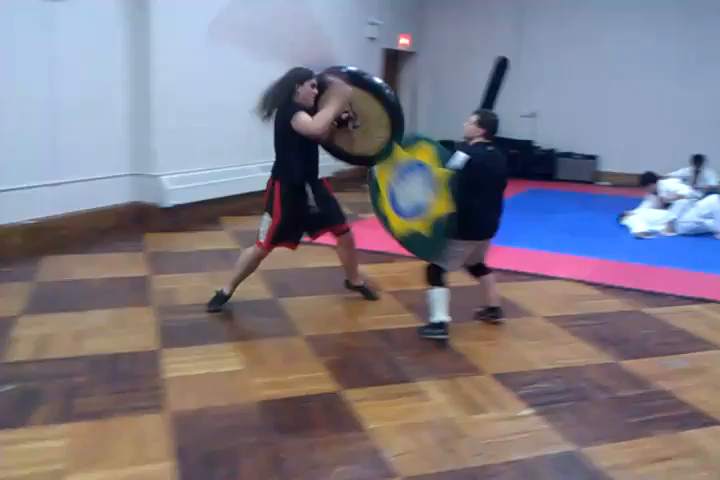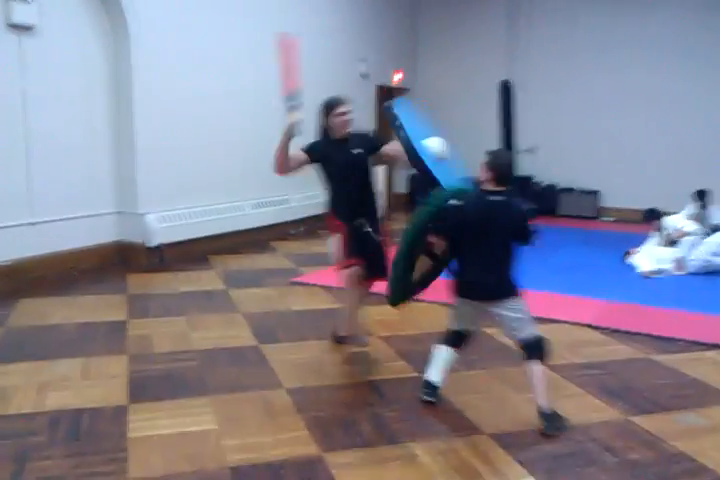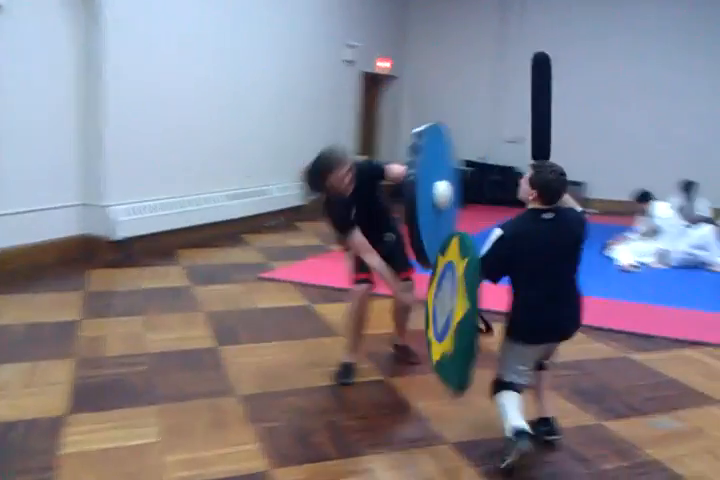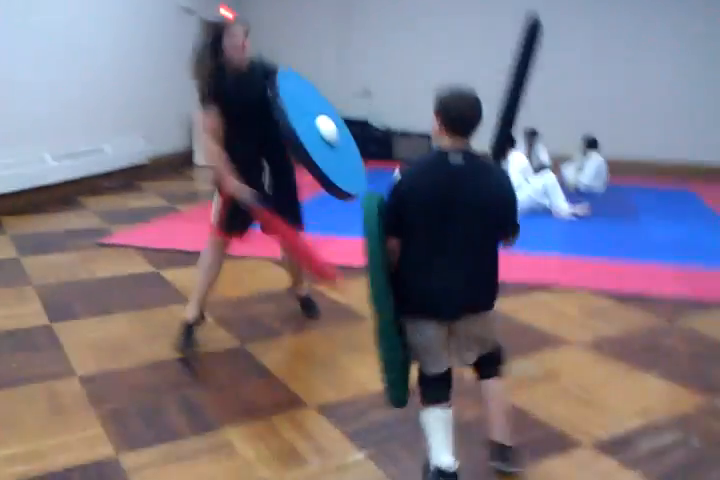
dt=0.5s
person 1, frame 1
left shoulder: (466, 153)
right shoulder: (498, 158)
left hip: (466, 225)
right hip: (488, 224)
left knee: (437, 269)
right knee: (476, 262)
left ankle: (439, 322)
right ankle: (494, 308)
person 1, frame 2
left shoulder: (463, 205)
right shoulder: (516, 210)
left elbow: (436, 241)
right elbow: (525, 238)
left hip: (468, 288)
right hip: (501, 288)
left knee: (456, 333)
right knee: (532, 343)
left ankle: (431, 384)
right ankle: (545, 410)
person 1, frame 3
left shoulder: (511, 231)
right shoulder: (574, 223)
left elbow: (481, 272)
right wrist: (559, 191)
left hip: (528, 322)
right hip: (567, 319)
left knee: (507, 382)
right knee: (535, 361)
left ankle: (517, 429)
right ankle: (545, 421)
person 1, frame 4
left shoulder: (411, 176)
right shoulder: (495, 178)
left elbow: (391, 242)
right elbow: (509, 238)
left wrist: (394, 283)
left hip: (422, 295)
right hip: (475, 294)
left knee: (433, 377)
right knee: (486, 358)
right ankle: (501, 447)
person 2, frame 1
left shoulder: (306, 111)
right shoulder: (288, 111)
right elbow: (315, 128)
right wrist: (337, 100)
left hip: (311, 185)
right hip: (286, 189)
left knee: (345, 234)
right knee: (263, 247)
left ankle: (355, 280)
right ankle: (227, 290)
person 2, frame 2
left shoulder: (363, 141)
right shoulder: (321, 148)
left elbow: (400, 155)
right elbow: (282, 168)
right wrist: (287, 136)
left hip: (368, 220)
right hip: (343, 220)
left knee: (365, 279)
right knee: (352, 274)
left ankle: (343, 330)
right ankle: (353, 335)
person 2, frame 3
left shoulder: (364, 171)
right shoulder: (334, 206)
left elbow: (404, 173)
right elbow: (367, 252)
right wrist: (393, 284)
left hip: (387, 230)
right hip: (362, 241)
left knee: (407, 290)
right knee: (363, 290)
left ankle: (400, 343)
right ankle: (350, 358)
person 2, frame 4
left shoulder: (268, 73)
right shoulder: (217, 86)
right elbow: (211, 140)
right wrist: (229, 180)
left hip: (277, 163)
right hip: (239, 168)
left knee: (291, 230)
right knee: (220, 238)
left ankle: (300, 290)
right ankle: (193, 313)
